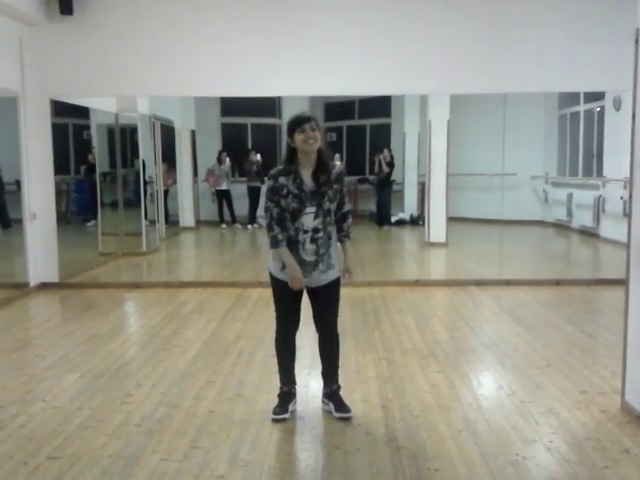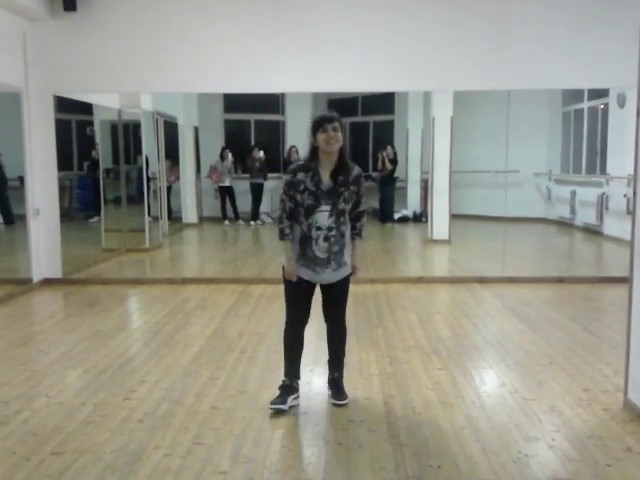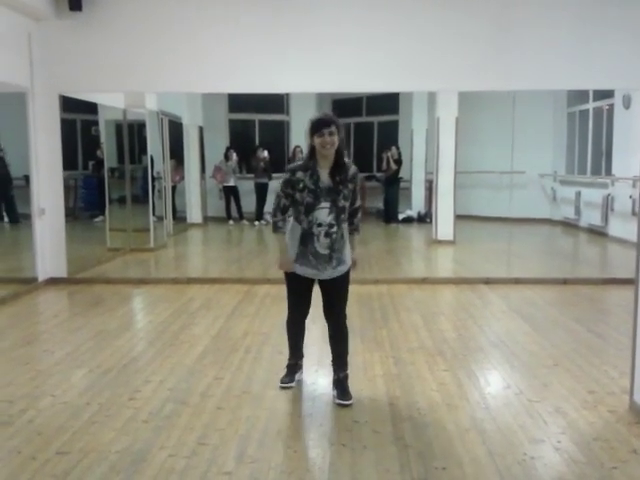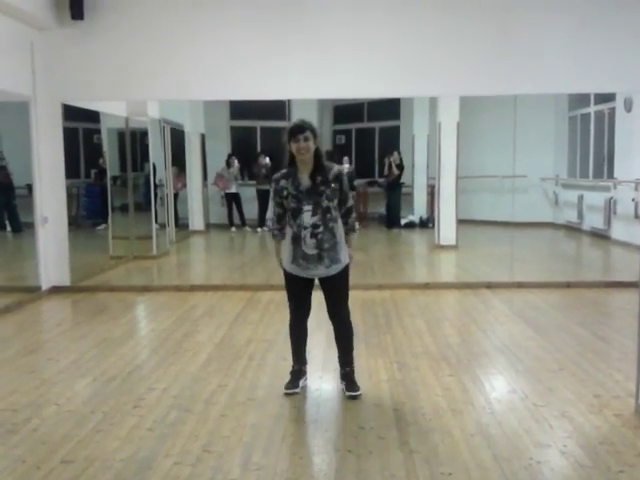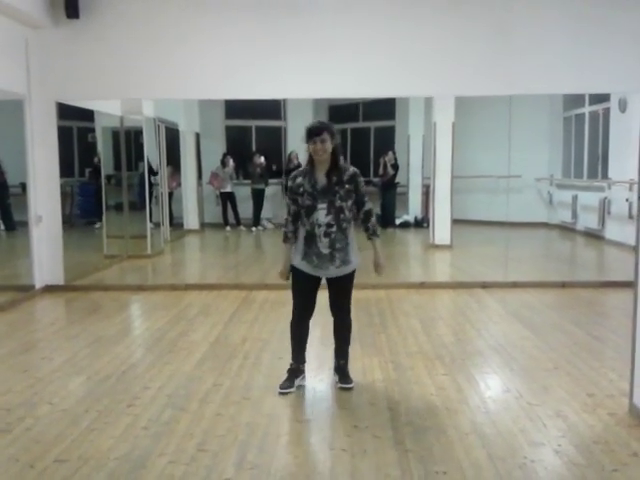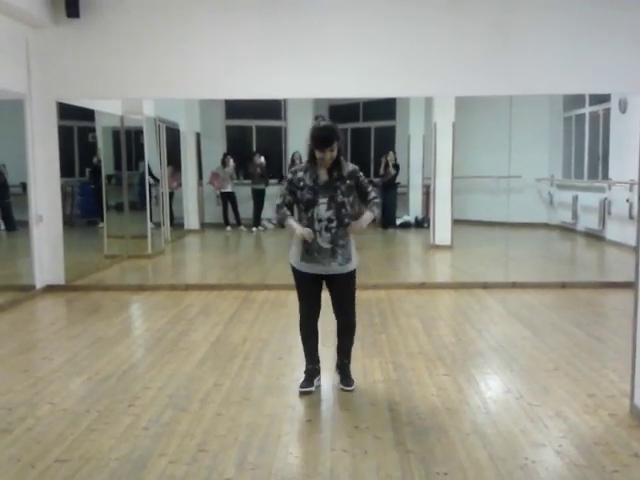
dt=0.4s
person 1, frame 1
left shoulder: (335, 174)
right shoulder: (278, 177)
left elbow: (343, 217)
right elbow: (273, 224)
left wrist: (346, 256)
right wrist: (291, 265)
left hip: (326, 267)
right hip: (287, 268)
left knee: (328, 329)
right knee: (286, 330)
left ankle: (332, 392)
right ankle: (287, 393)
person 1, frame 2
left shoulder: (354, 175)
right shoulder: (297, 173)
left elbow: (358, 216)
right elbow: (285, 217)
left wrist: (354, 254)
right wrist: (289, 259)
left hip: (337, 264)
right hip: (300, 262)
left knee: (336, 322)
right knee: (295, 323)
left ankle: (336, 380)
right ankle: (290, 387)
person 1, frame 3
left shoulder: (350, 173)
right shoulder: (296, 172)
right elbow: (279, 211)
left wrist: (353, 246)
right wrist: (283, 251)
left hip: (337, 260)
right hip: (300, 258)
left knee: (337, 319)
right knee: (296, 315)
left ankle: (340, 380)
right ankle: (294, 364)
person 1, frame 4
left shoulder: (335, 174)
right shoulder: (281, 181)
left elbow: (348, 211)
right elbow: (278, 220)
left wrist: (348, 245)
right wrist: (278, 252)
left hip: (333, 259)
right hip: (296, 261)
left knee: (341, 316)
right knee: (297, 317)
left ankle: (347, 374)
right ankle: (299, 371)
person 1, frame 5
left shoulder: (351, 176)
right shoulder: (297, 179)
left elbow: (366, 213)
right elbow: (291, 221)
left wrist: (376, 252)
right wrist: (286, 259)
left hip: (342, 260)
right hip: (306, 260)
left knee: (342, 315)
right knee: (300, 314)
left ankle: (342, 367)
right ankle: (296, 369)
person 1, frame 6
left shoulder: (350, 173)
right shoulder: (298, 175)
left elbow: (374, 199)
right elbow: (281, 208)
left wrist: (365, 218)
right wrist: (296, 227)
left hip: (341, 259)
right hip: (305, 259)
left knee: (346, 315)
right knee: (308, 316)
left ankle: (343, 367)
right ankle: (312, 370)
